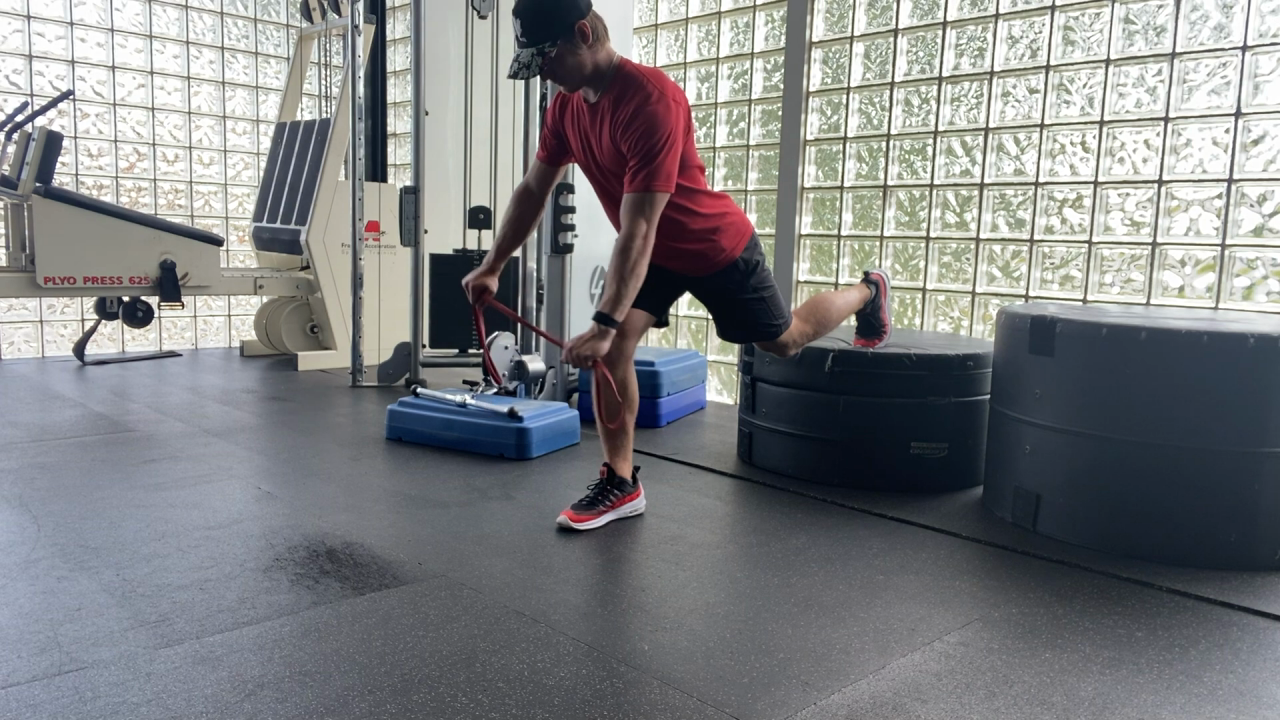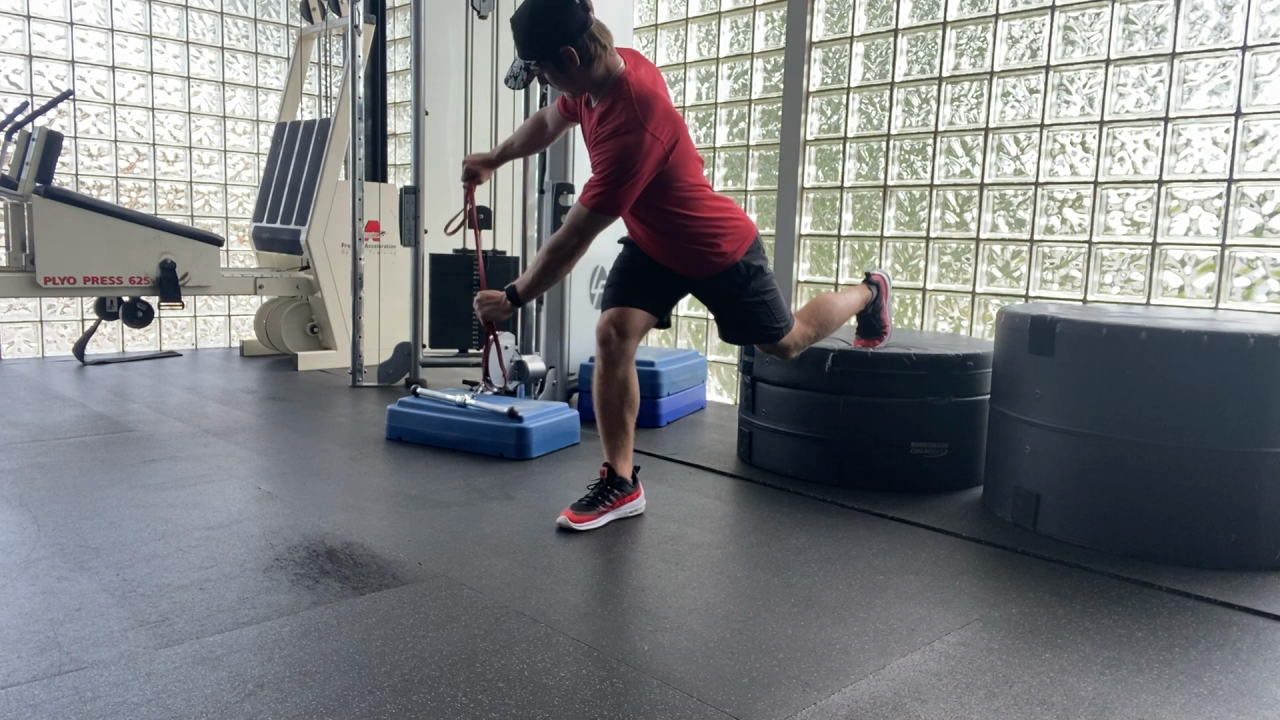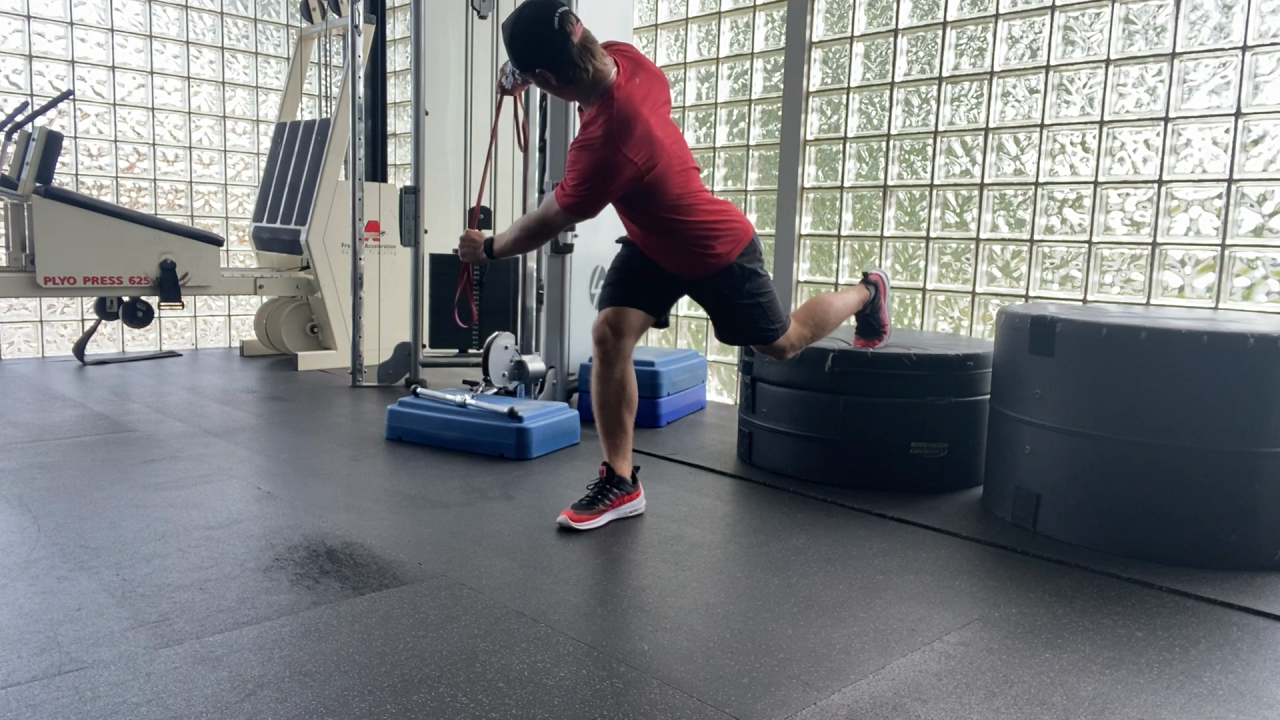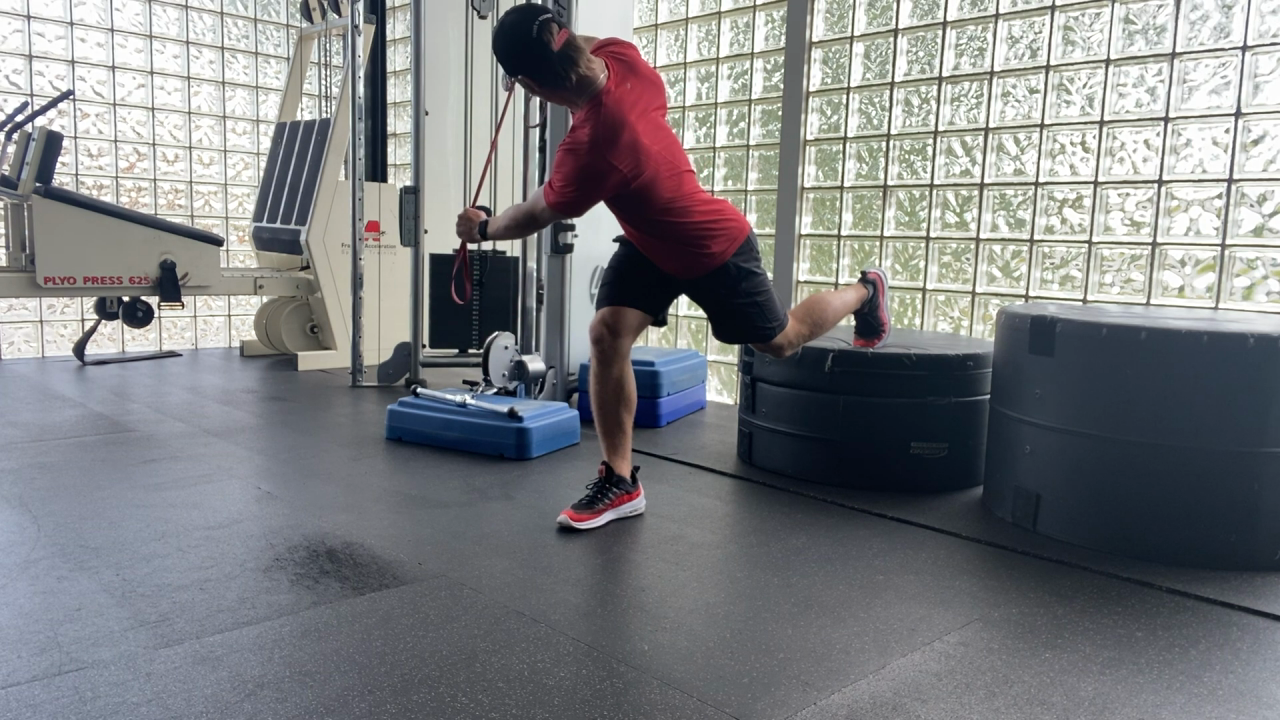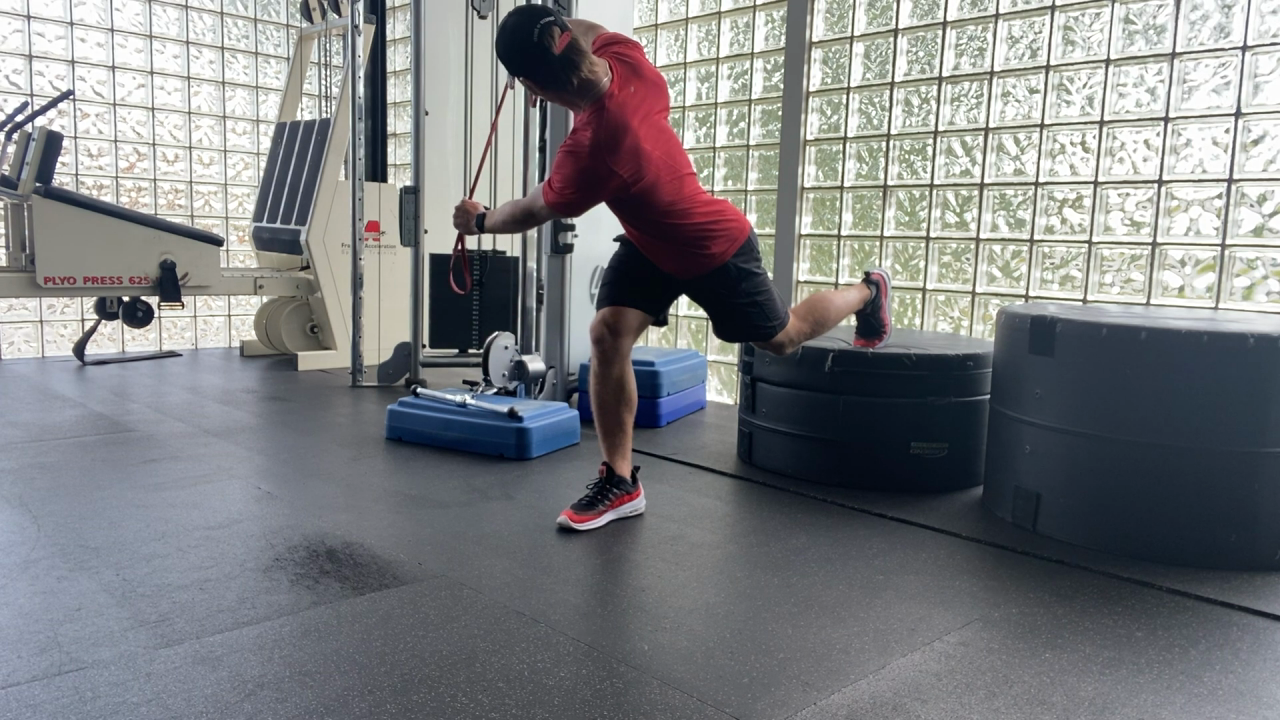
dt=0.5s
person 1, frame 1
left shoulder: (651, 103)
right shoulder: (566, 104)
left elbow: (637, 230)
right elbow: (533, 189)
left wrist: (605, 322)
right wrist: (492, 266)
left hip: (715, 247)
right hip: (652, 247)
left knee: (783, 339)
right knee: (613, 344)
left ankle: (868, 291)
right ankle: (620, 483)
person 1, frame 2
left shoulder: (634, 126)
right shoulder: (601, 77)
left elbow: (575, 236)
right elbow: (548, 122)
left wrist: (514, 297)
right wrist: (493, 158)
left hip: (718, 249)
right hip: (653, 244)
left knee: (784, 343)
right knee: (613, 336)
left ankle: (869, 292)
right ankle: (620, 483)
person 1, frame 3
left shoulder: (606, 143)
right shoulder: (623, 58)
left elbow: (549, 221)
left wrist: (488, 248)
right wrist: (522, 81)
left hip: (716, 249)
right hip: (653, 242)
left knee: (782, 343)
right knee: (610, 336)
left ankle: (867, 292)
right ankle: (620, 482)
person 1, frame 4
left shoulder: (591, 148)
right shoulder: (618, 56)
left elbow: (536, 214)
left wrist: (483, 229)
left hip: (713, 249)
right hip: (649, 242)
left knee: (779, 340)
right knee: (607, 336)
left ankle: (865, 290)
right ankle: (620, 482)
person 1, frame 5
left shoulder: (591, 149)
right shoulder: (622, 55)
left elbow: (534, 210)
left wrist: (480, 220)
left hip: (712, 248)
right hip: (650, 241)
left knee: (782, 338)
right knee: (607, 335)
left ankle: (868, 291)
right ankle: (620, 482)
